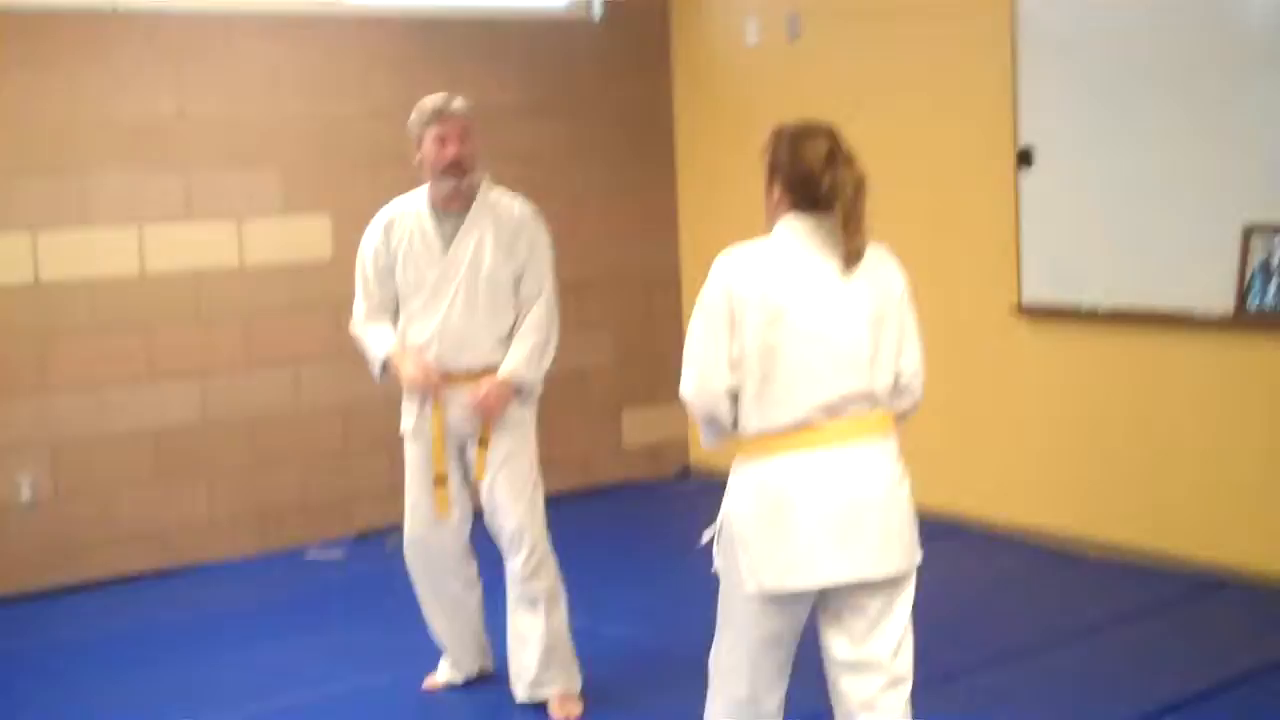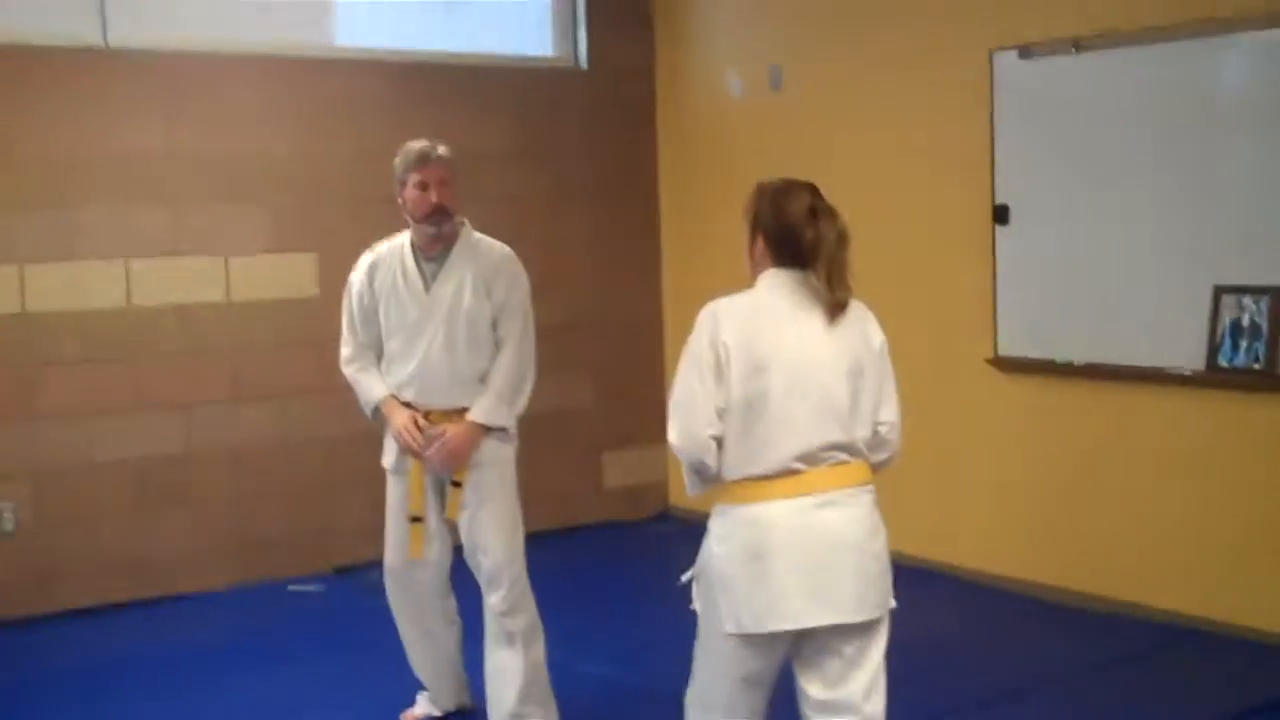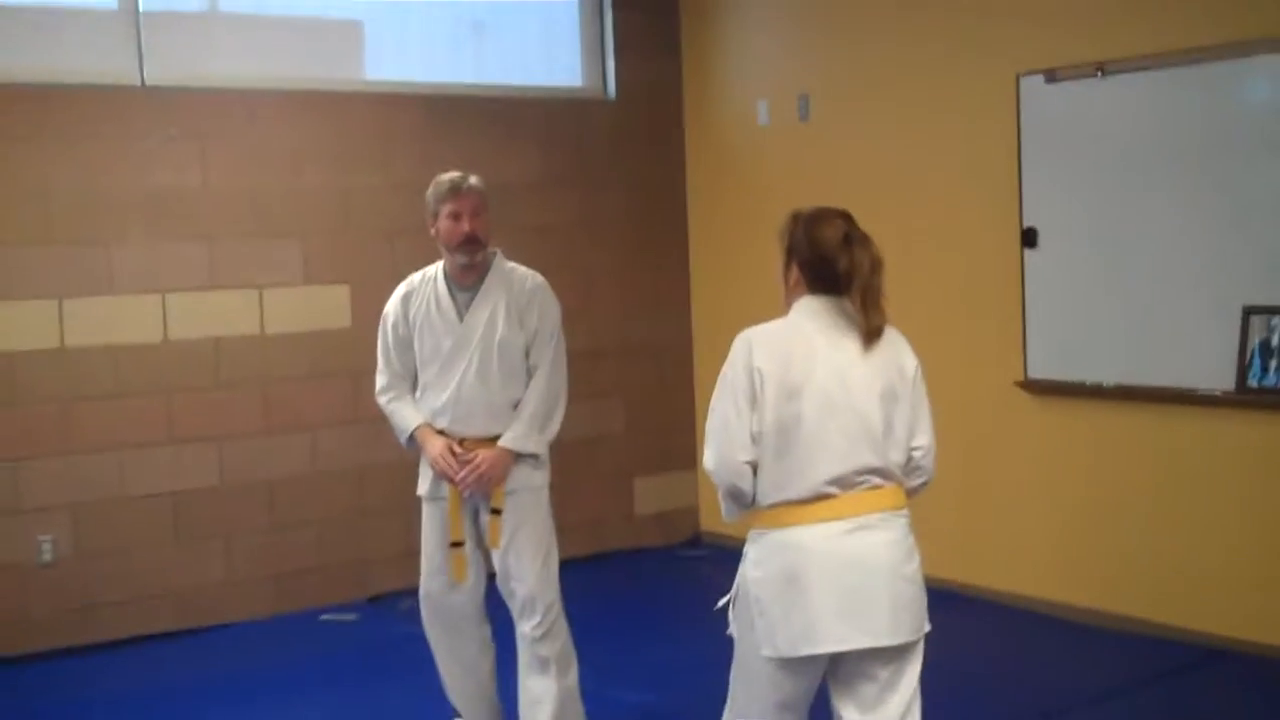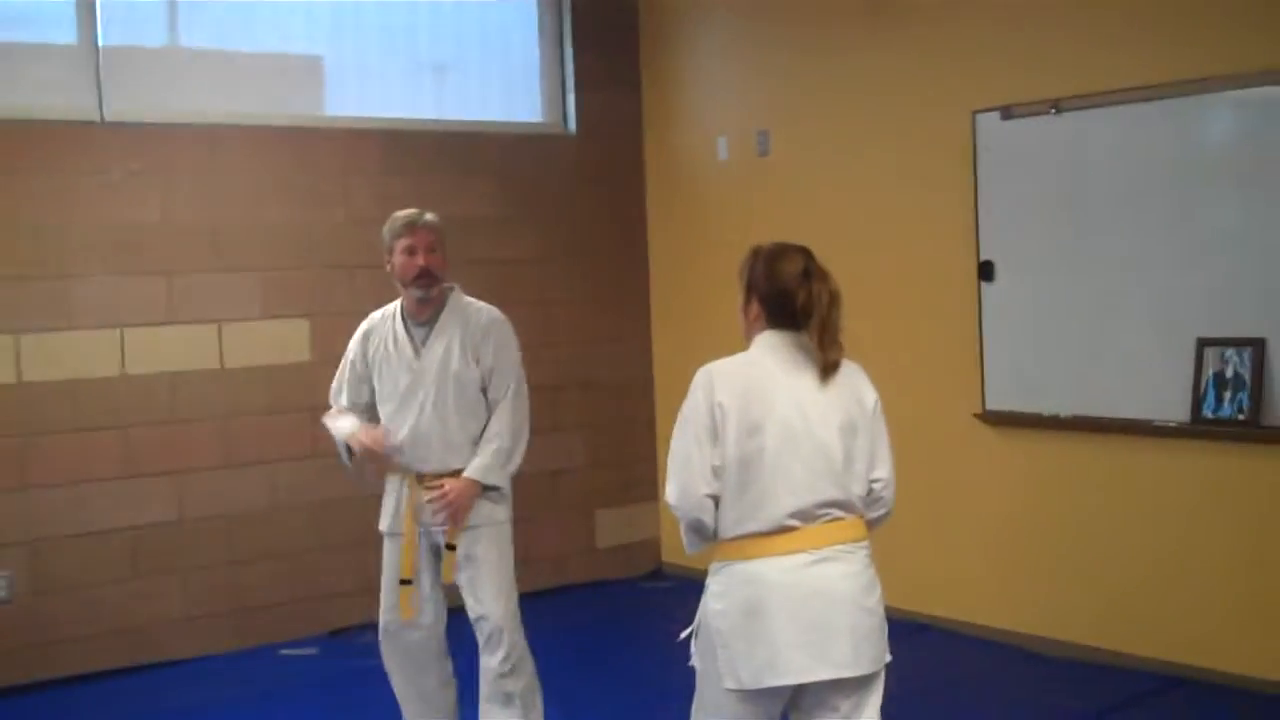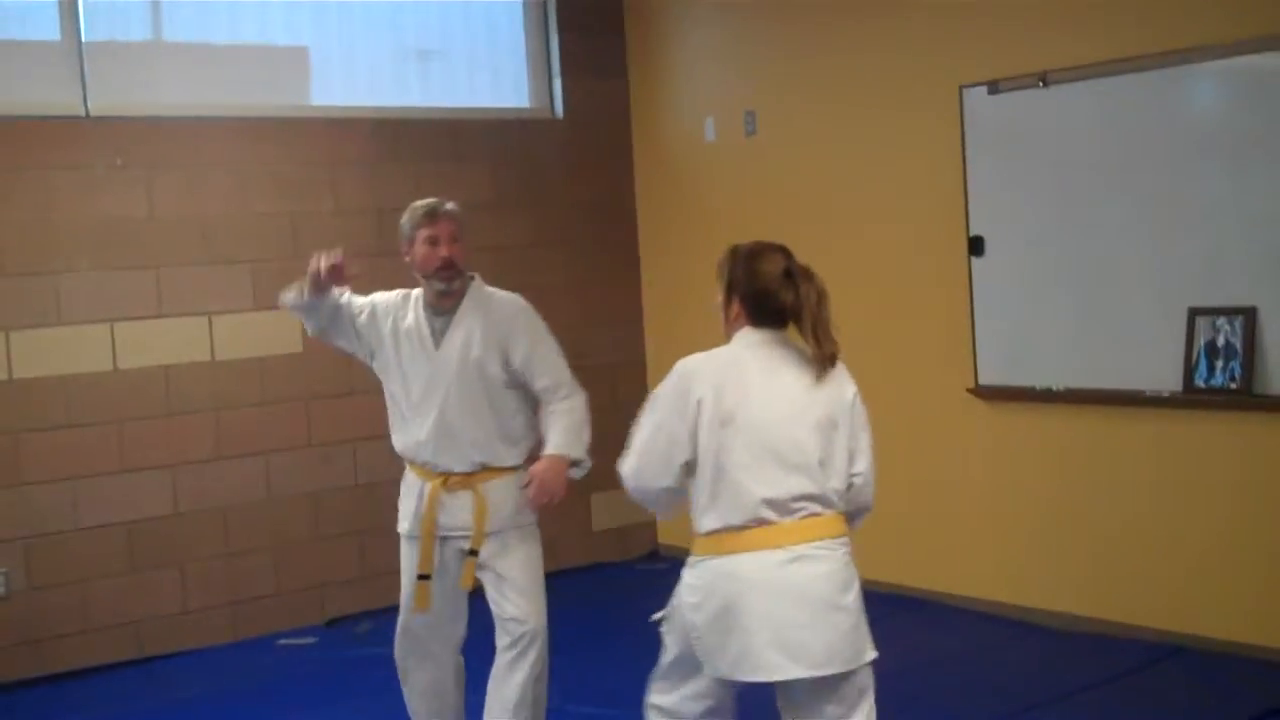
dt=0.4s
person 1, frame 1
left shoulder: (516, 218)
right shoulder: (390, 226)
left elbow: (540, 312)
right elbow: (368, 314)
left wrist: (508, 380)
right wrist: (398, 358)
left hip: (497, 398)
right hip: (428, 402)
left knee: (522, 531)
right knee: (430, 537)
right ankle: (465, 654)
person 1, frame 2
left shoulder: (496, 262)
right shoulder: (375, 268)
left elbow: (516, 355)
right elbow: (357, 355)
left wrist: (474, 424)
right wrist: (391, 409)
left hip: (479, 437)
right hip: (410, 437)
left knee: (500, 568)
right knee: (409, 569)
person 1, frame 3
left shoulder: (529, 290)
right shoulder: (409, 298)
left elbow: (548, 384)
right elbow: (391, 386)
left wrist: (505, 450)
right wrist: (427, 438)
left hip: (513, 465)
right hip: (443, 466)
left knee: (534, 597)
right knee: (446, 598)
person 1, frame 4
left shoulder: (485, 323)
right shoulder: (373, 333)
left elbow: (511, 414)
right elbow: (344, 404)
left wrist: (472, 480)
right wrist: (355, 434)
left hip: (474, 498)
right hip: (405, 499)
left knee: (498, 623)
right knee: (405, 630)
person 1, frame 5
left shoulder: (509, 314)
right shoulder: (386, 317)
left elbow: (563, 394)
right elbow: (321, 315)
left wrist: (560, 455)
right wrist: (316, 283)
left hip: (501, 499)
right hip: (428, 500)
left knee: (524, 628)
right knee: (424, 633)
person 2, frame 1
left shoulder: (740, 268)
right shoulder: (880, 266)
left elbow: (707, 394)
right elbow: (907, 384)
left hip: (777, 490)
right hip: (870, 483)
left knee: (747, 670)
right knee: (874, 668)
person 2, frame 2
left shoulder: (725, 320)
right shoulder: (859, 321)
left elbow: (694, 440)
right elbow: (885, 435)
left wrist: (718, 483)
left hip: (757, 535)
right hip: (847, 529)
person 2, frame 3
left shoulder: (759, 346)
right shoulder: (893, 347)
left elbow: (730, 465)
right elbow: (918, 461)
left wrist: (753, 507)
left hip: (792, 561)
right hip: (881, 553)
person 2, frame 4
left shoulder: (720, 381)
right shoulder: (853, 381)
left elbow: (691, 499)
right elbow: (879, 494)
left hip: (753, 592)
right hip: (843, 584)
person 2, frame 5
left shoulder: (697, 376)
right shoulder: (832, 378)
left elbow: (646, 479)
right elbow: (858, 488)
left wrist: (701, 491)
left hip: (728, 579)
right hip: (819, 575)
